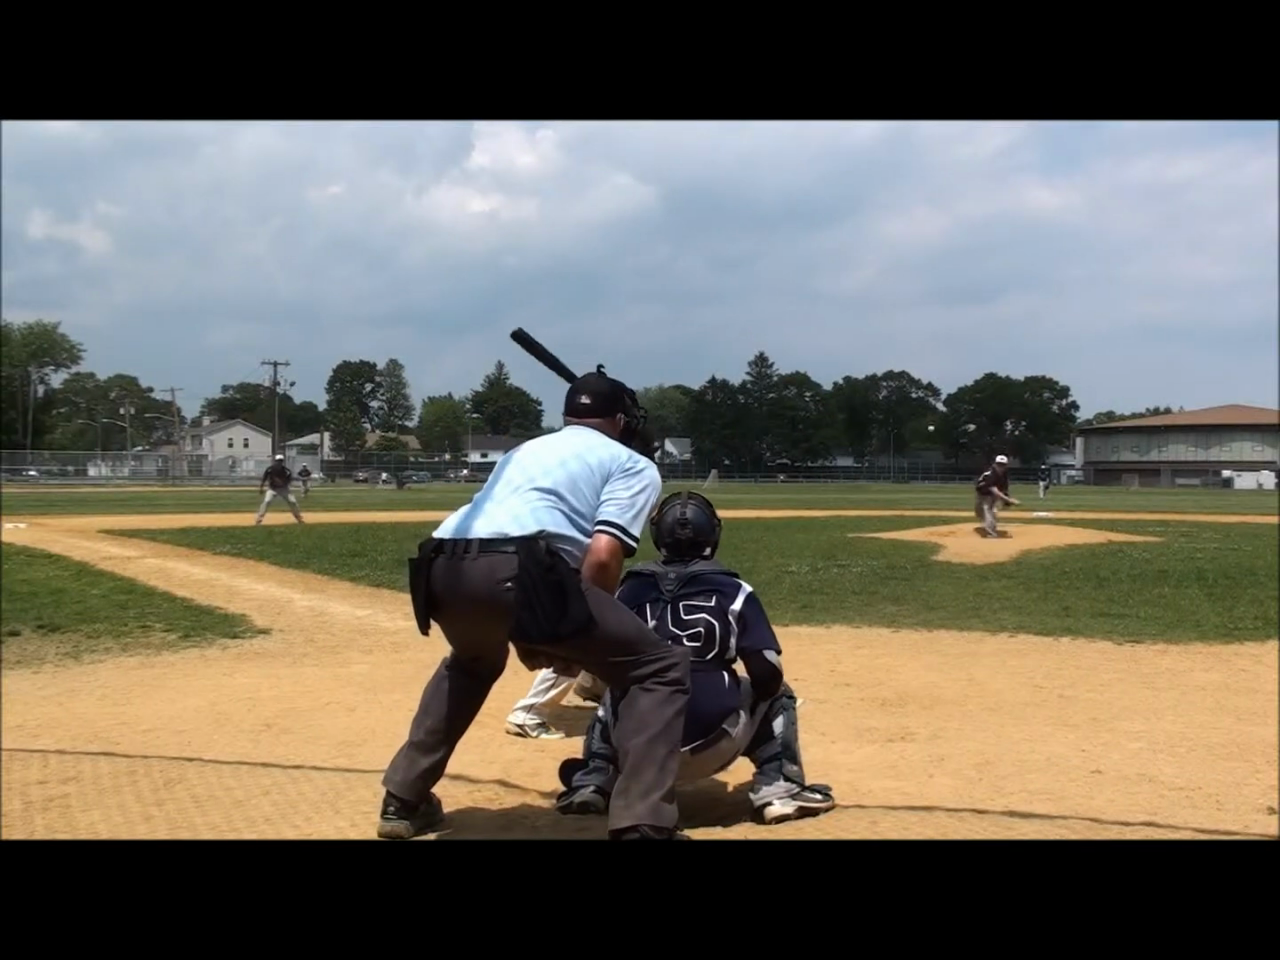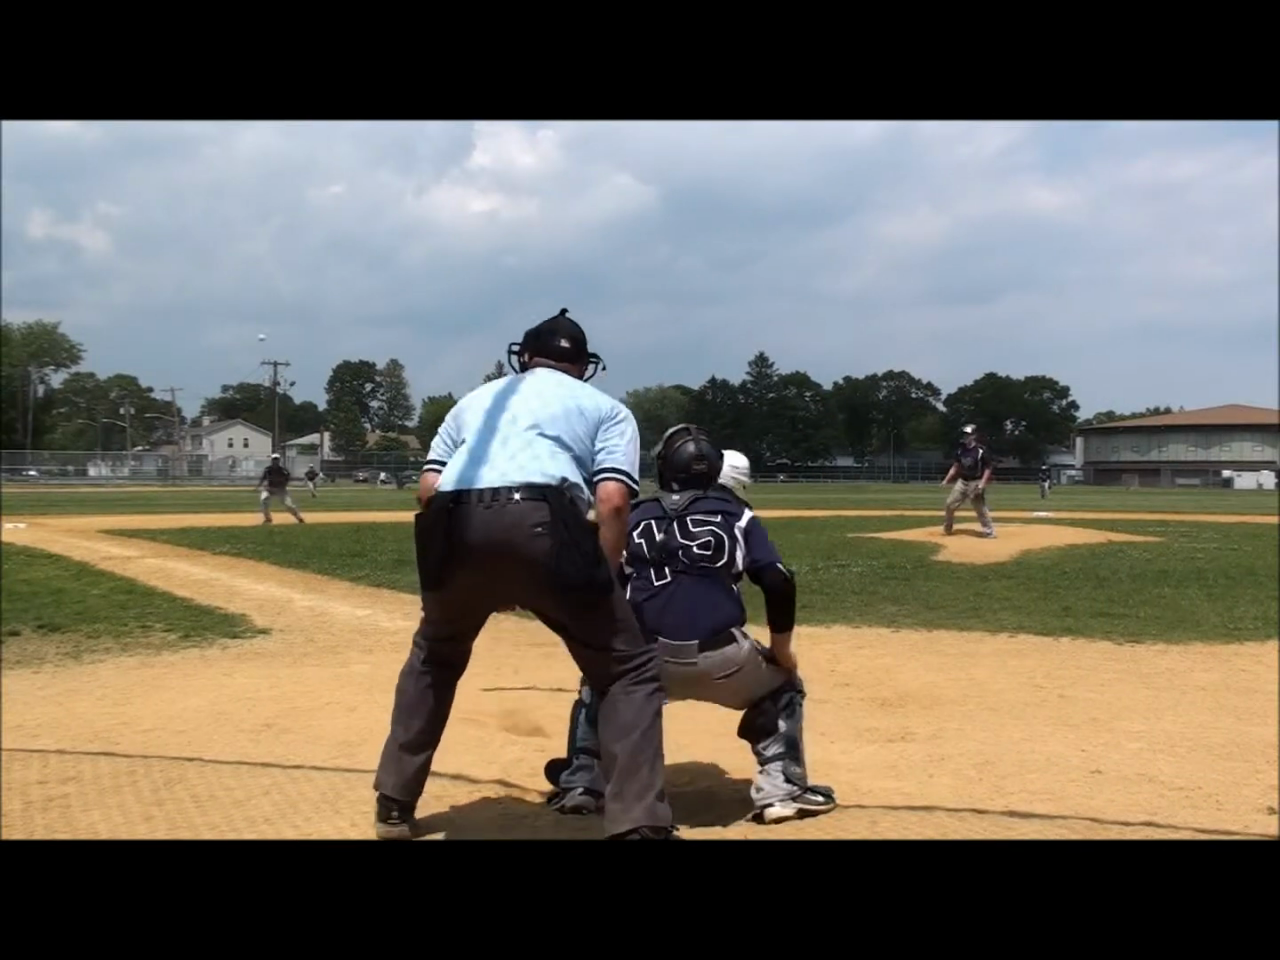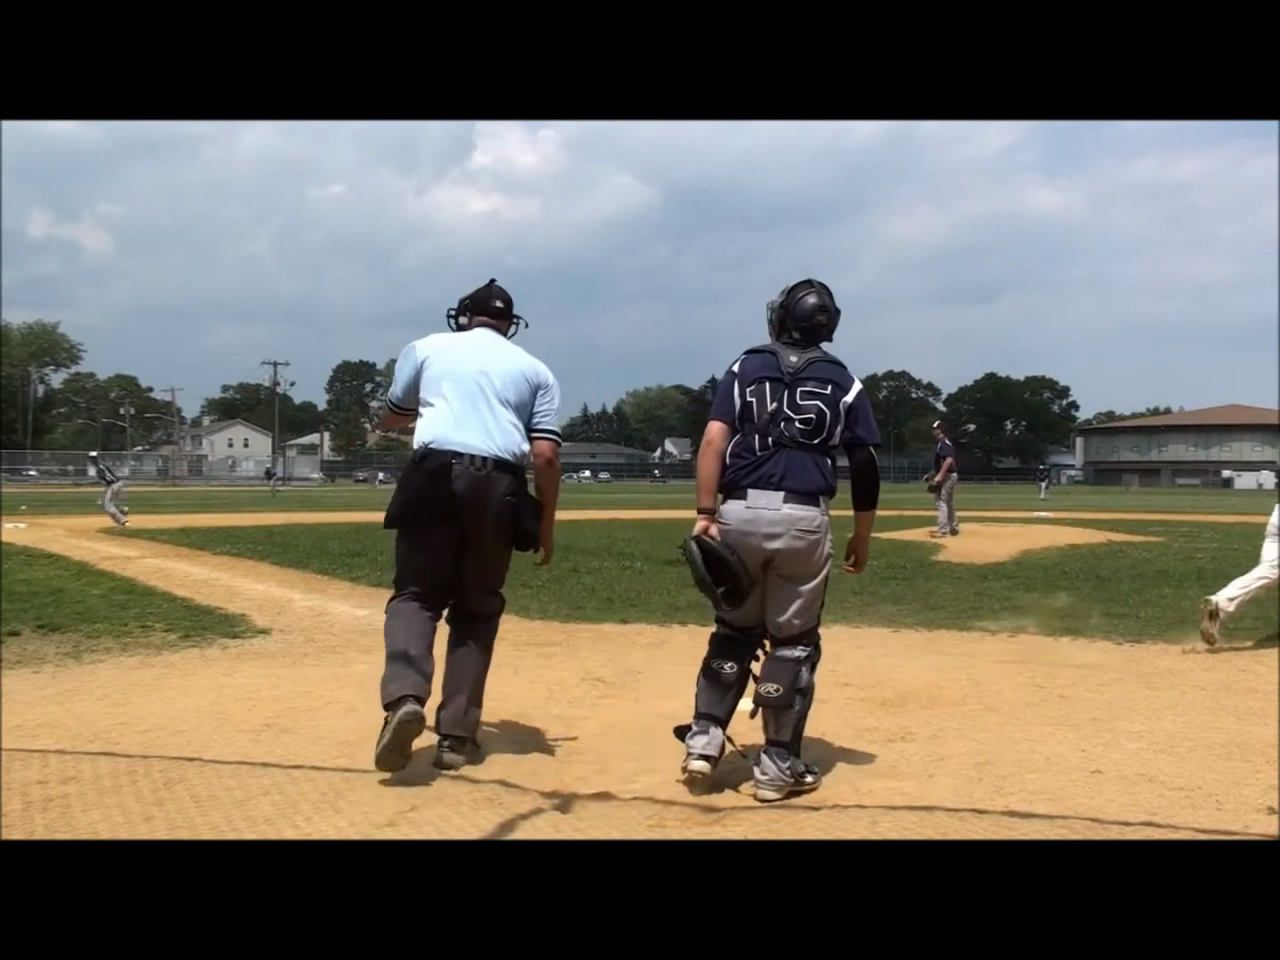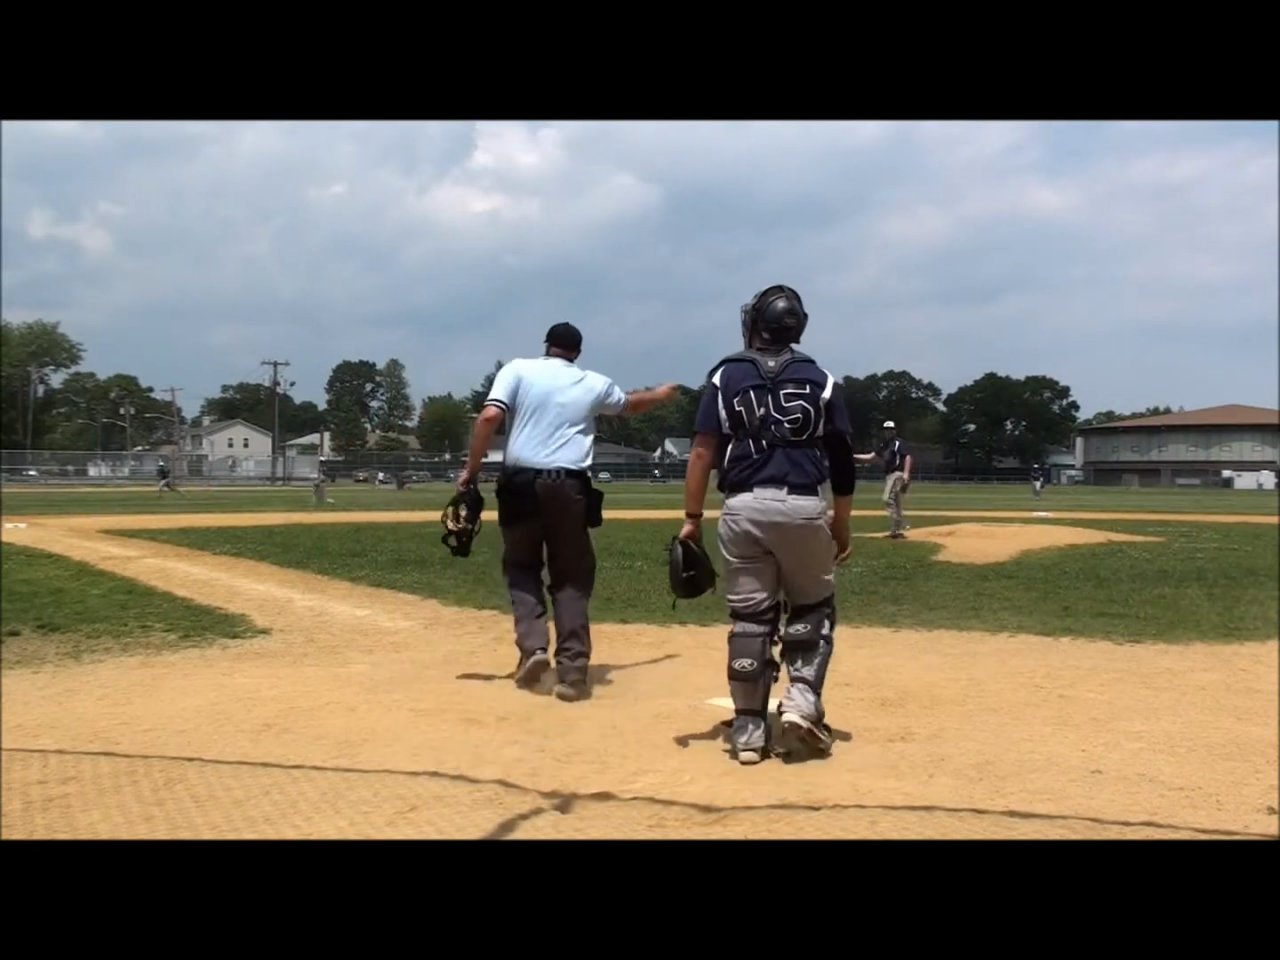
dt=1s
person 1, frame 1
left shoulder: (523, 451)
right shoulder: (633, 464)
right elbow: (603, 554)
left wrist: (526, 638)
right wrist: (582, 638)
left hip: (441, 570)
right hip: (515, 569)
left knee: (472, 663)
right knee: (661, 670)
left ankle: (404, 800)
right ankle: (641, 826)
person 1, frame 2
left shoulder: (477, 398)
right shoulder: (605, 409)
left elbow: (428, 485)
right elbow: (612, 501)
right wrist: (601, 585)
left hip: (455, 523)
right hip: (540, 522)
left knee: (434, 655)
right knee: (627, 670)
left ankle: (395, 802)
right ankle: (639, 829)
person 1, frame 3
left shoulder: (424, 348)
right shoulder: (535, 370)
left elbow: (394, 419)
right elbow: (545, 456)
right wrist: (545, 525)
left hip: (434, 478)
right hip: (497, 484)
left knee: (414, 597)
right knee: (475, 609)
left ankle: (405, 702)
right ankle: (455, 736)
person 1, frame 4
left shoulder: (517, 369)
right shoulder: (594, 383)
left elbow: (490, 416)
right elbow: (630, 404)
left wrist: (471, 468)
right wrist: (659, 396)
left hip: (522, 485)
right hip: (570, 487)
left knee: (522, 570)
right knee: (571, 576)
left ankle: (533, 648)
right ankle: (572, 671)
person 2, frame 1
left shoulder: (631, 589)
right shoulder: (734, 590)
right elbow: (767, 676)
right hip: (712, 746)
left knee: (613, 698)
right knee: (776, 693)
left ankle: (592, 783)
right ankle: (780, 791)
person 2, frame 2
left shoulder: (636, 517)
right shoulder: (735, 512)
right elbow: (779, 585)
right wrist: (781, 649)
right hip: (720, 656)
left knee: (599, 682)
right knee: (780, 687)
left ankle: (583, 784)
right ankle: (782, 789)
person 2, frame 3
left shoulder: (745, 367)
right shoulder: (843, 382)
left elbow: (714, 440)
right elbow: (865, 465)
left wrist: (705, 513)
right wrist: (862, 535)
left hip: (740, 513)
right hip: (803, 518)
left knee: (734, 631)
right knee: (793, 641)
left ankle: (705, 742)
right ankle: (777, 766)
person 2, frame 4
left shoulder: (726, 375)
right shoulder: (819, 379)
left elbow: (702, 452)
right elbow: (842, 457)
left wrist: (692, 517)
right wrist: (841, 520)
left hip: (743, 508)
right hip: (803, 507)
left knee: (750, 618)
right knee: (813, 609)
left ankle: (749, 730)
right ankle: (802, 702)
